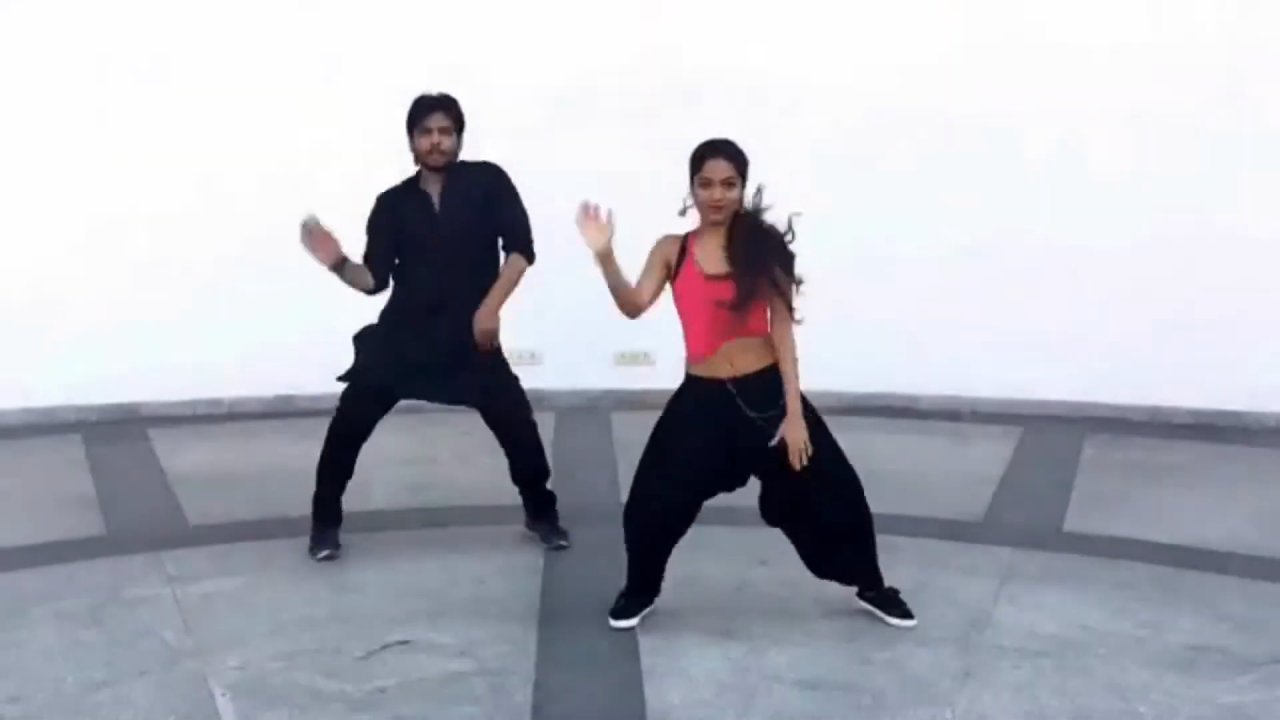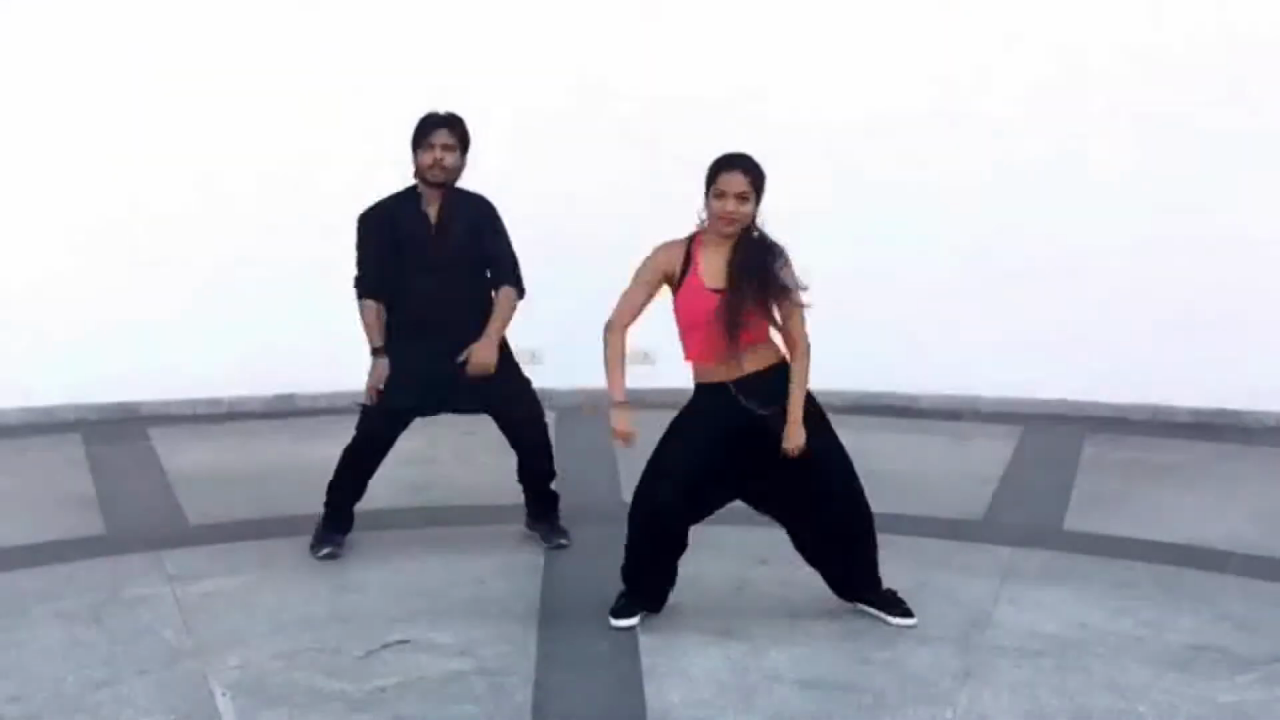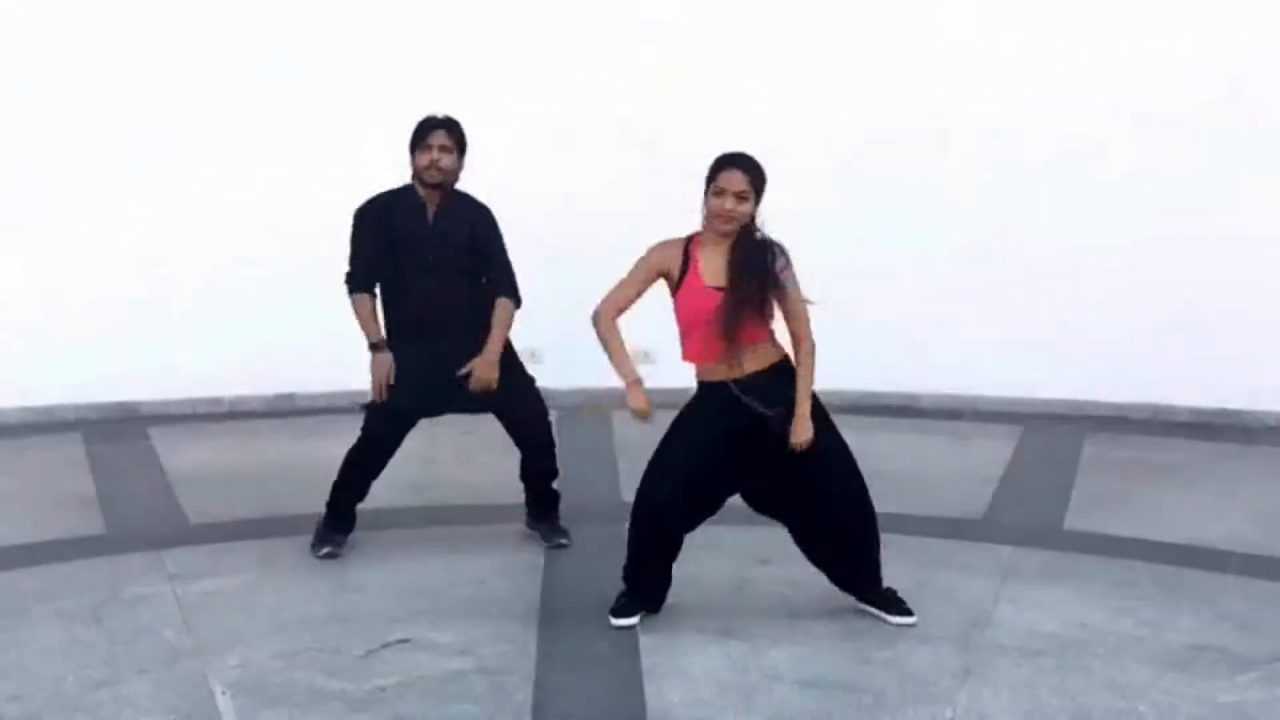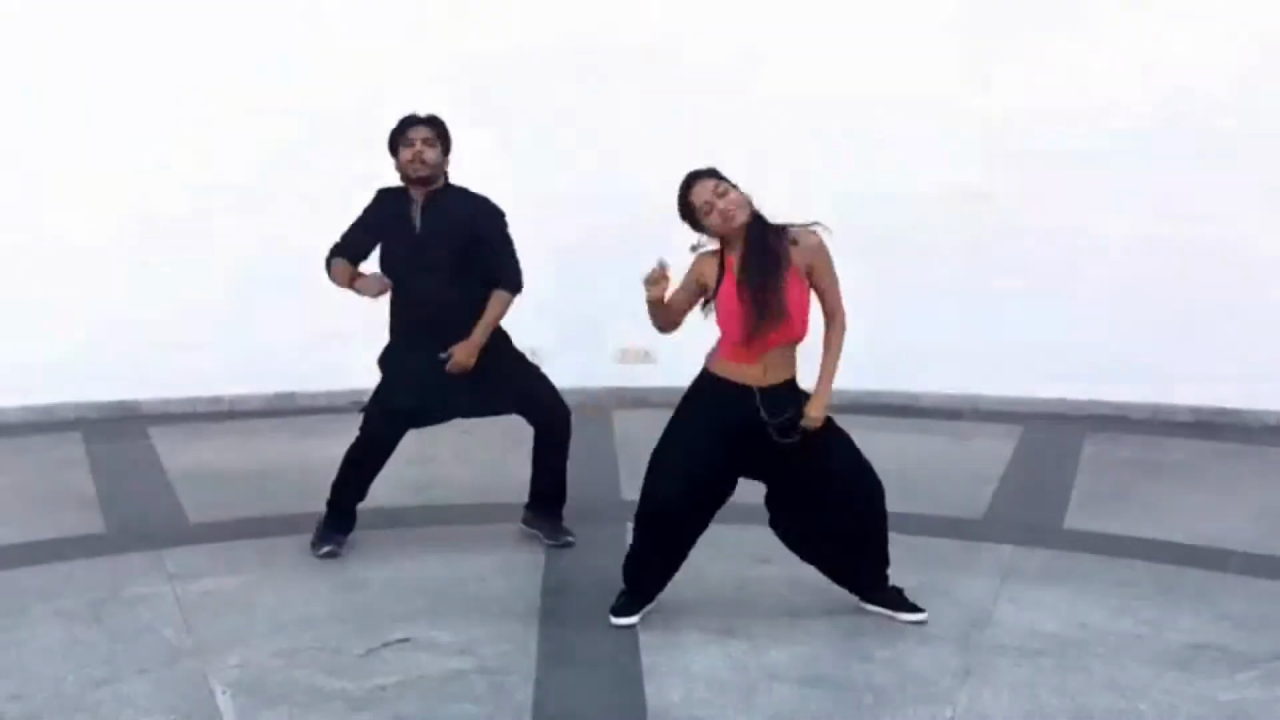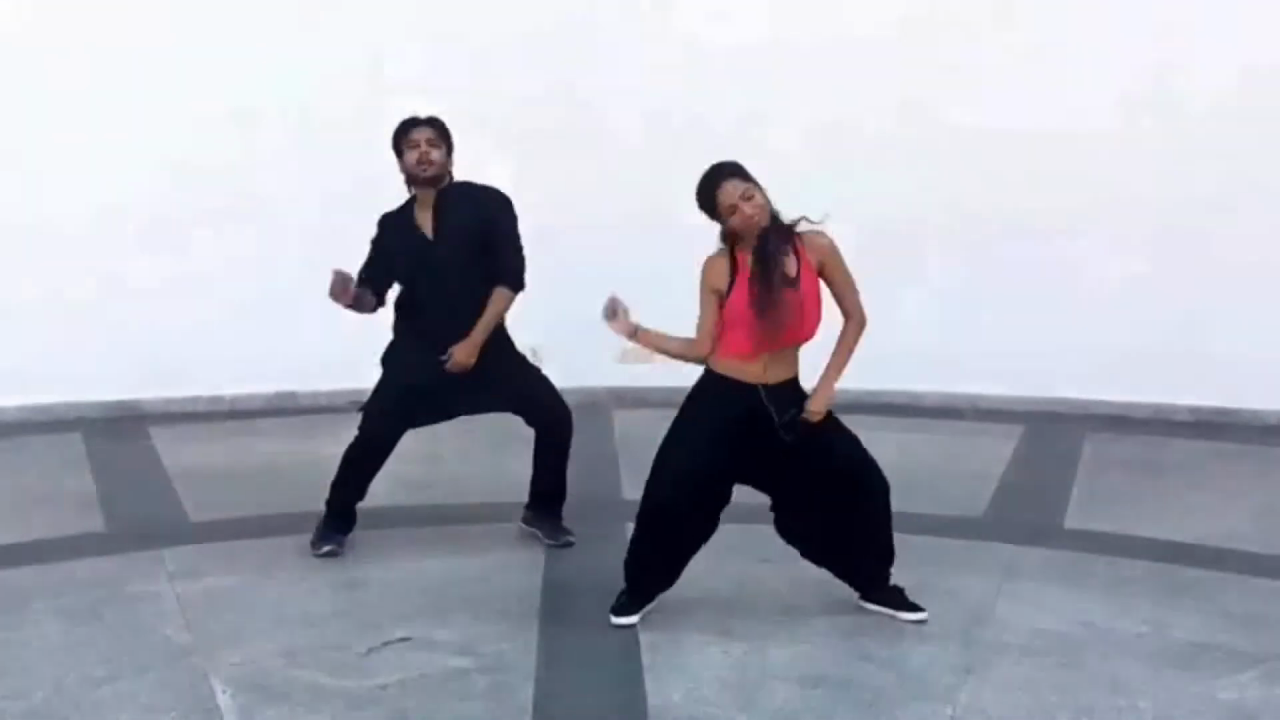
dt=0.1s
person 1, frame 1
left shoulder: (764, 246)
right shoulder: (674, 248)
left elbow: (782, 331)
right elbow: (634, 306)
left wrist: (792, 407)
right wrist: (605, 257)
left hip: (765, 391)
right hip: (703, 398)
left knee: (834, 492)
right knee: (653, 502)
left ankle: (871, 586)
right ankle: (639, 591)
person 1, frame 2
left shoulder: (769, 259)
right shoulder: (673, 257)
left elbow: (797, 342)
right elbow: (617, 326)
left wrist: (796, 418)
right wrist: (618, 401)
left hip: (774, 391)
right hip: (711, 403)
left knee: (837, 495)
right knee: (656, 502)
left ankle: (867, 589)
right ankle: (641, 592)
person 1, frame 3
left shoulder: (769, 258)
right shoulder: (671, 256)
left elbow: (803, 339)
right elbow: (605, 315)
left wrist: (803, 413)
right wrist: (631, 382)
left hip: (776, 390)
right hip: (713, 402)
left knee: (841, 493)
right knee: (658, 502)
left ankle: (869, 588)
right ankle: (640, 592)
person 1, frame 4
left shoulder: (803, 245)
right shoulder: (708, 266)
left elbow: (835, 320)
right elbow: (667, 324)
left wrist: (823, 392)
right wrist: (654, 298)
left hip: (784, 400)
right hip: (717, 400)
left knee: (856, 491)
right knee: (667, 499)
left ankle: (874, 586)
right ankle: (639, 587)
person 1, frame 5
left shoulder: (813, 246)
right shoulder: (718, 269)
left elbow: (854, 318)
right elbow: (701, 350)
left wrist: (826, 386)
right wrist: (635, 332)
left hip: (789, 399)
right hip: (721, 400)
left knee: (863, 487)
right knee: (670, 498)
left ankle: (874, 585)
right ankle: (640, 587)
person 2, frame 1
left shoulder: (488, 180)
right shoulder: (392, 203)
left elbow: (520, 247)
right elbow: (375, 279)
left wrist: (491, 306)
right wrist: (337, 262)
left hip: (468, 334)
right hip: (401, 333)
left knee: (518, 425)
right knee: (348, 425)
left ankle: (541, 512)
right ankle: (326, 520)
person 2, frame 2
left shoulder: (479, 211)
right shoulder: (381, 217)
left elbow: (508, 282)
right elbow: (369, 292)
left wrist: (491, 343)
right wrist: (379, 354)
left hip: (477, 346)
right hip: (408, 350)
left knee: (530, 426)
right knee: (370, 438)
left ankle: (542, 513)
right ankle: (334, 520)
person 2, frame 3
left shoulder: (476, 215)
right shoulder: (378, 213)
left elbow: (504, 289)
right elbow: (361, 285)
left wrist: (491, 355)
right wrist: (379, 349)
left hip: (478, 348)
right hip: (410, 351)
left knee: (534, 426)
right knee: (375, 440)
left ankle: (543, 513)
right ankle: (336, 520)
person 2, frame 4
left shoulder: (476, 210)
right shoulder: (385, 207)
left elbow: (508, 281)
right elbow: (337, 260)
left wrist: (475, 343)
right wrist: (361, 280)
left hip: (481, 345)
right hip: (413, 352)
left knee: (554, 416)
right knee: (373, 438)
left ankle: (543, 511)
right ankle: (337, 519)
person 2, frame 5
left shoulder: (487, 205)
right shoulder: (392, 226)
left elbow: (511, 278)
right elbow: (373, 298)
left wrist: (475, 342)
right wrist: (351, 295)
left hip: (482, 344)
right hip: (415, 352)
left knee: (555, 418)
right knee: (373, 438)
left ankle: (543, 511)
right ankle: (337, 520)
